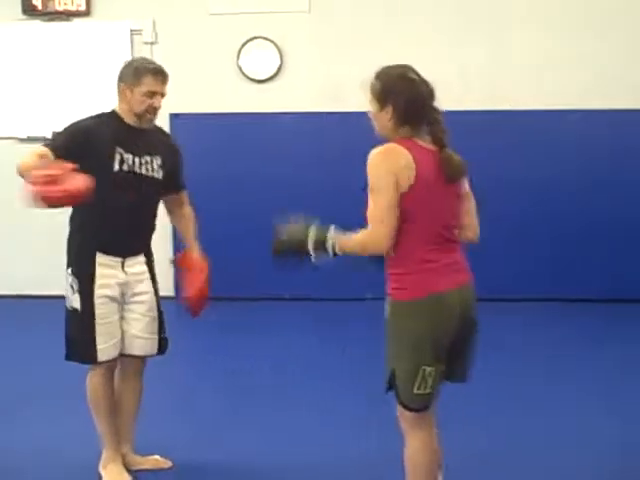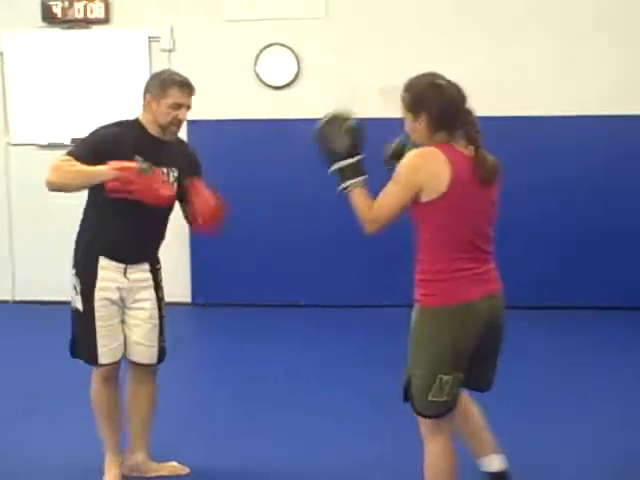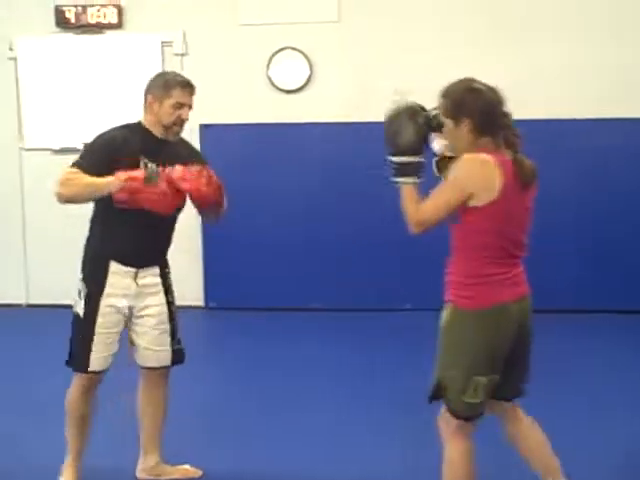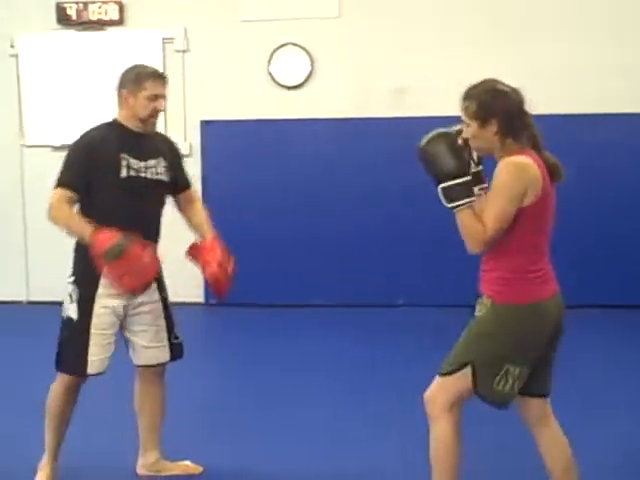
dt=0.2s
person 1, frame 1
left shoulder: (164, 145)
right shoulder: (90, 132)
left elbow: (177, 204)
right elbow: (28, 163)
left wrist: (193, 255)
right wrist: (47, 171)
left hip: (137, 263)
right hip: (93, 263)
left knee: (136, 359)
right knee: (100, 361)
person 1, frame 2
left shoulder: (182, 153)
right shoulder: (110, 138)
left elbow: (198, 212)
right elbow: (55, 177)
left wrist: (206, 209)
right wrist: (108, 171)
left hip: (144, 271)
right hip: (99, 267)
left knee: (145, 365)
right knee: (104, 367)
person 1, frame 3
left shoulder: (186, 154)
right shoulder: (114, 143)
left elbow: (211, 208)
right elbow: (64, 188)
left wrist: (207, 197)
right wrist: (117, 183)
left hip: (153, 275)
right hip: (107, 273)
left knee: (157, 368)
right knee: (87, 373)
person 1, frame 4
left shoulder: (165, 148)
right shoulder: (93, 145)
left elbow: (188, 200)
right elbow: (58, 208)
left wrist: (211, 244)
right wrist: (101, 241)
left hip: (146, 273)
right hip: (101, 276)
left knee: (153, 367)
right knee: (73, 374)
person 2, frame 1
left shoulder: (386, 158)
right shoulder: (449, 159)
left elbow: (379, 241)
right elbow: (470, 231)
left wrist: (316, 240)
left hip: (418, 301)
right hip: (459, 292)
left knee: (414, 416)
right knee: (419, 404)
person 2, frame 2
left shoulder: (422, 161)
right shoulder: (484, 163)
left elbow: (372, 221)
left wrist: (346, 164)
left hip: (444, 308)
right hip: (488, 299)
left knee: (434, 424)
right knee: (450, 395)
person 2, frame 3
left shoulder: (474, 167)
right shoulder: (513, 166)
left elbow: (417, 222)
left wrist: (405, 161)
right wrist: (447, 155)
left hip: (475, 312)
right hip: (513, 304)
left knee: (453, 426)
right knee: (508, 409)
person 2, frame 4
left shoulder: (515, 169)
right shoulder: (530, 163)
left elbow: (478, 240)
right elbow: (492, 220)
left wrist: (453, 183)
right wrist: (467, 178)
left hip: (513, 307)
right hip: (540, 303)
left knee: (440, 401)
right knee: (537, 414)
